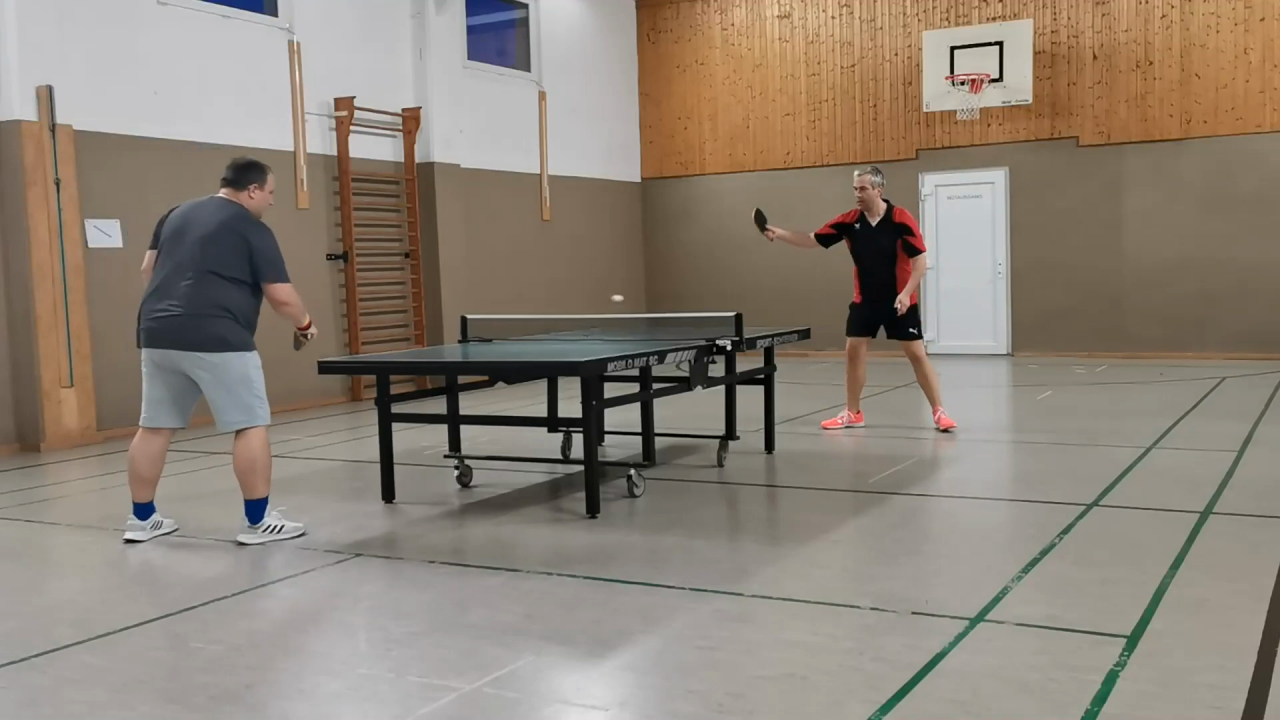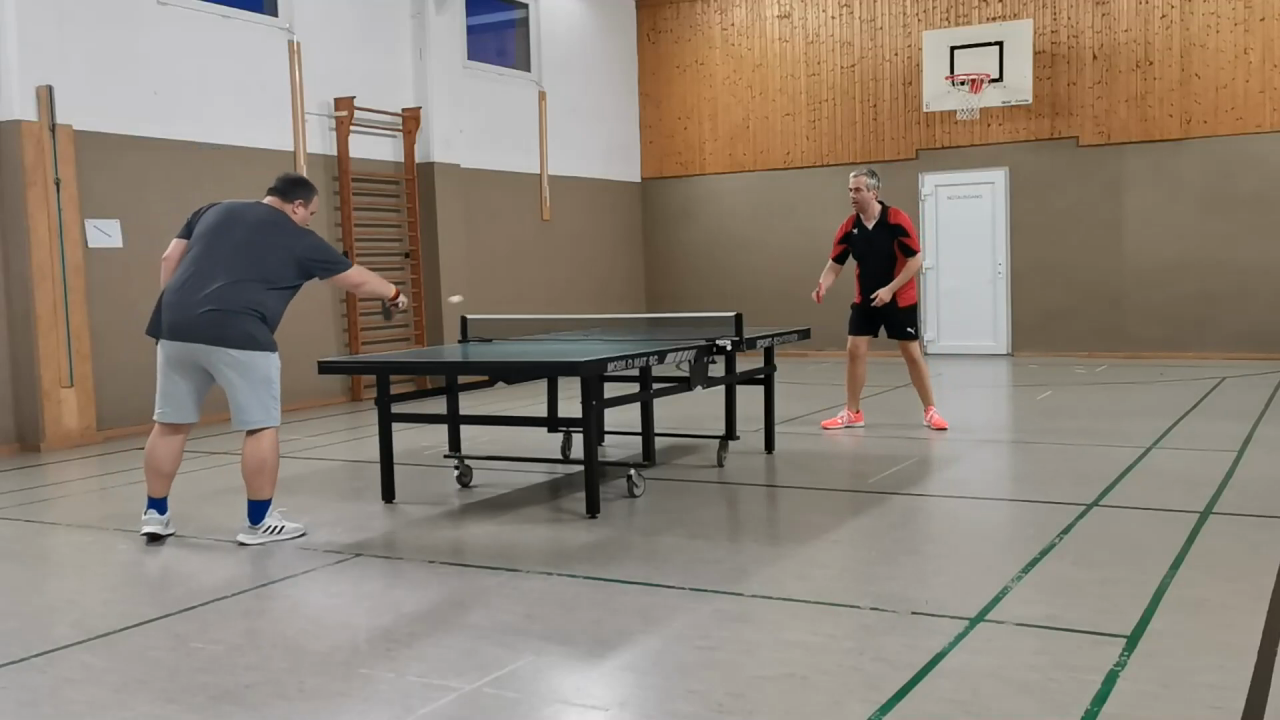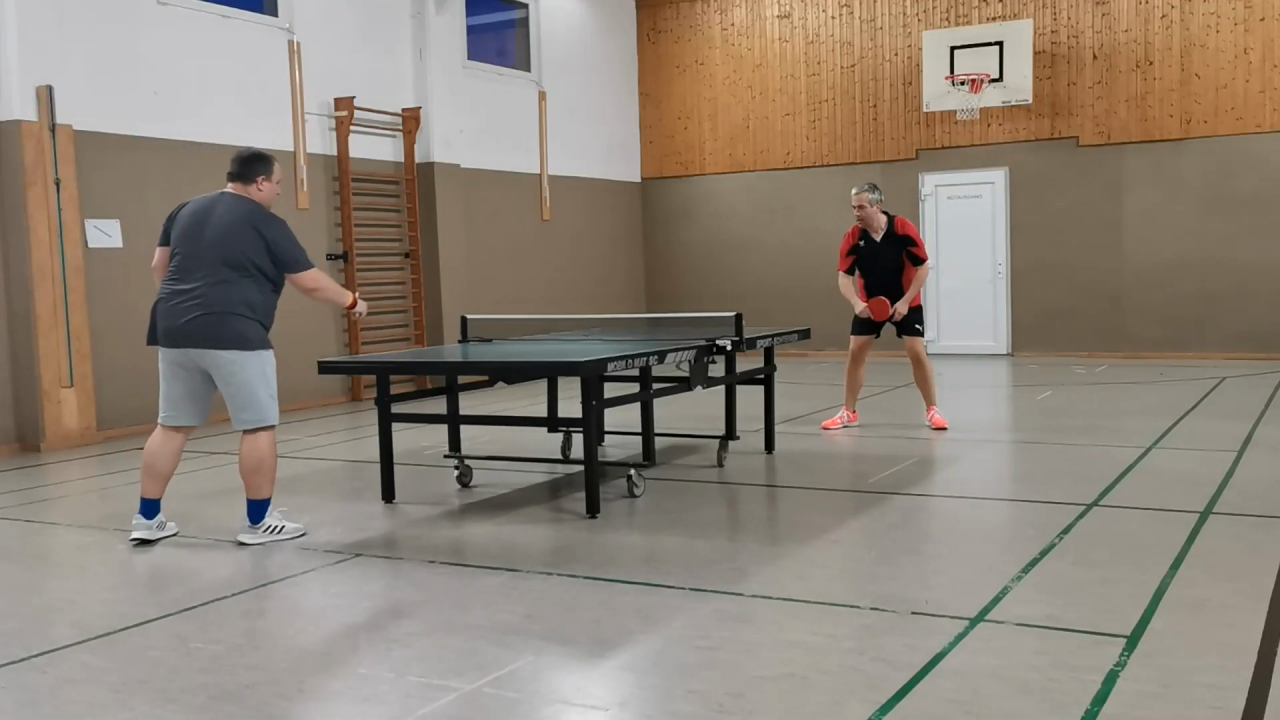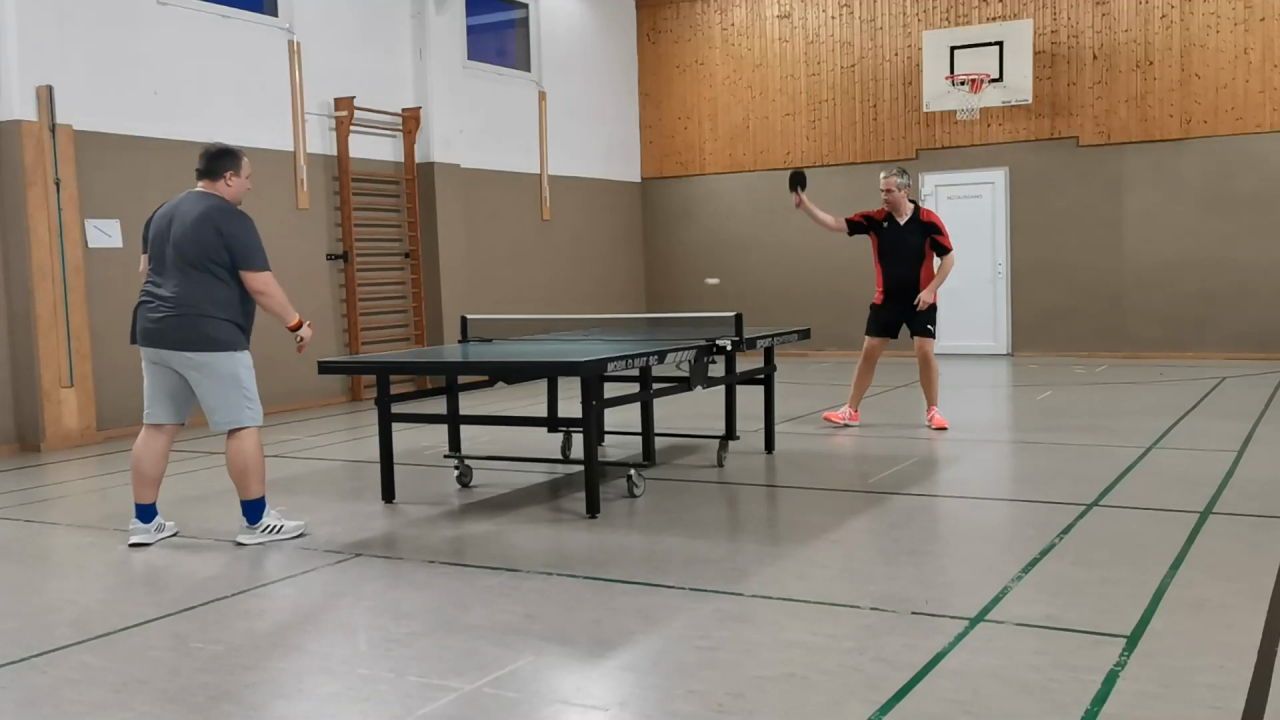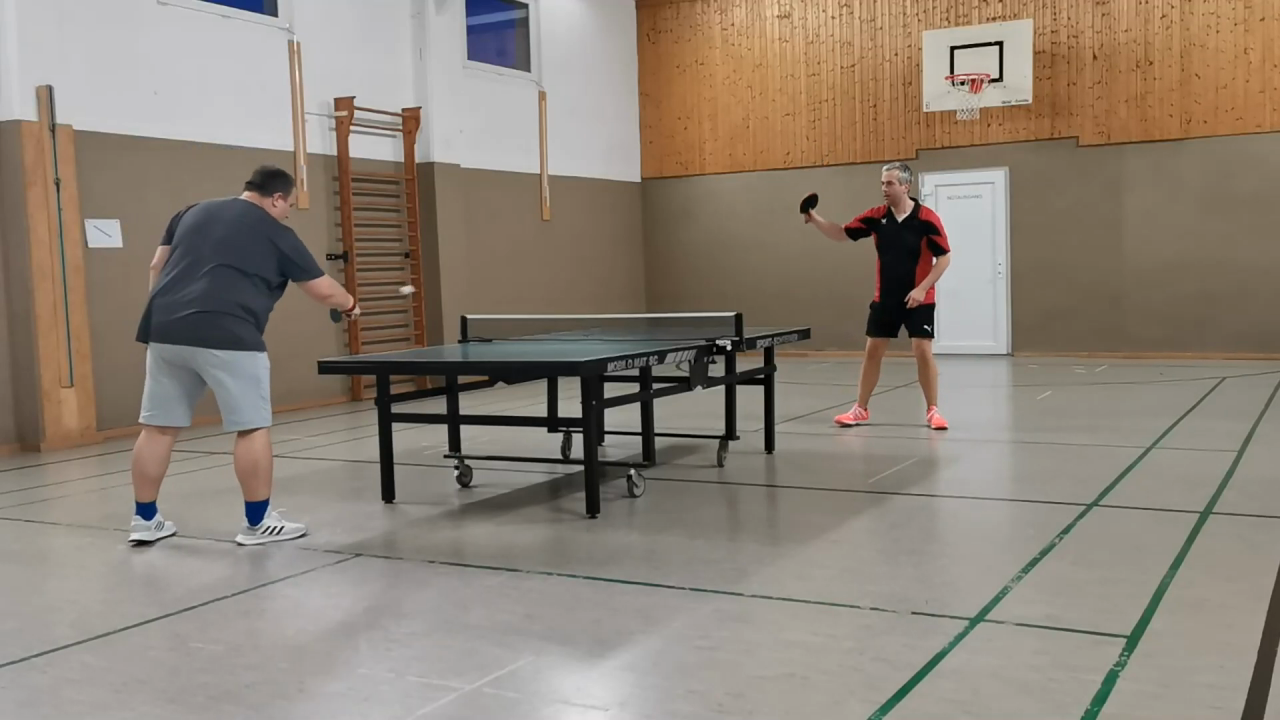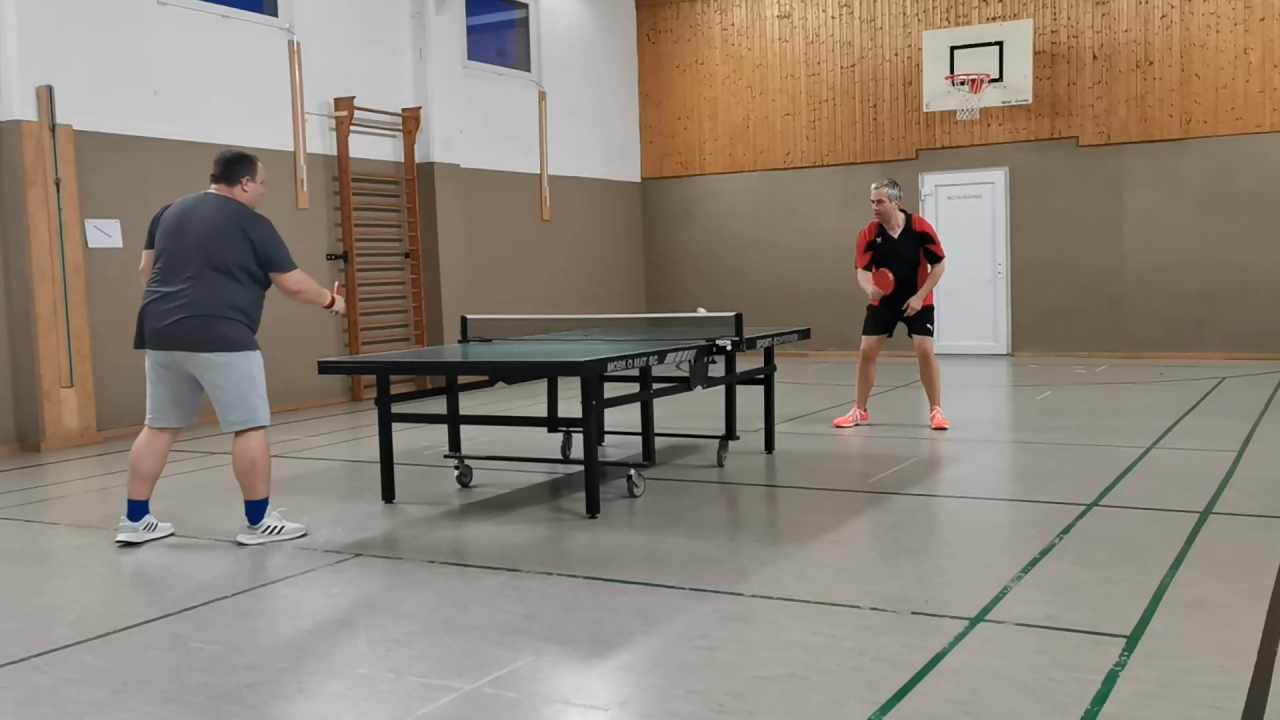
dt=0.4s
person 1, frame 1
left shoulder: (178, 214)
right shoulder: (252, 229)
left elbow: (149, 268)
right elbow: (282, 297)
right wrist: (305, 324)
left hip: (159, 335)
right hip: (217, 339)
left knee: (154, 427)
right knee: (251, 426)
left ankle: (141, 518)
right ankle: (258, 521)
person 1, frame 2
left shoulder: (213, 212)
right shoulder: (298, 239)
left elbow: (170, 259)
right elbow: (354, 278)
right wrist: (393, 293)
left hip: (177, 329)
right hip: (238, 336)
left knee: (170, 423)
right knee: (261, 427)
left ankle: (155, 514)
right ankle: (259, 522)
person 1, frame 3
left shoulder: (185, 211)
right shoulder: (266, 224)
left elbow: (159, 267)
right elbow: (310, 282)
right wrist: (350, 300)
left hip: (175, 334)
right hip: (232, 337)
left knee: (172, 426)
right knee: (259, 426)
left ankle: (147, 518)
right ankle: (259, 521)
person 1, frame 4
left shoulder: (163, 213)
right shoulder: (231, 220)
left elbow: (148, 271)
right elbow: (260, 286)
right wrist: (296, 323)
left hip: (156, 334)
right hip: (210, 338)
left knee: (158, 426)
right knee: (242, 426)
left ankle: (144, 521)
right ankle: (256, 521)
person 1, frame 5
left shoulder: (192, 213)
right shoulder: (277, 234)
left elbow: (157, 266)
right elbow: (323, 289)
right wrist: (350, 304)
left hip: (167, 334)
right hip: (226, 338)
left knee: (159, 426)
right knee: (252, 427)
left ankle: (145, 519)
right ankle: (258, 522)
person 1, frame 6
left shoulder: (169, 213)
right shoulder: (252, 225)
left elbow: (145, 269)
right elbow: (293, 284)
right wrist: (331, 299)
left hip: (162, 337)
right hip: (220, 338)
left knee: (159, 427)
right knee: (250, 427)
left ankle: (135, 520)
right ankle: (258, 521)
person 2, frame 1
left shoulder: (902, 219)
right shoulder: (849, 221)
left elbow: (920, 260)
right elbow: (812, 240)
left wrist: (906, 292)
right wrist: (779, 234)
left hip: (900, 301)
right hip: (864, 300)
left knee: (916, 353)
right knee: (854, 352)
left ankle: (939, 411)
right ankle: (853, 413)
person 2, frame 2
left shoulder: (897, 220)
right shoulder: (848, 227)
left elbow: (915, 260)
right elbow: (834, 265)
left wrist: (890, 289)
right wrist: (822, 286)
left hip: (899, 299)
right hip: (864, 300)
left knee: (912, 354)
right knee: (855, 352)
left ankle: (930, 411)
right ankle: (851, 412)
person 2, frame 3
left shoulder: (904, 229)
right shoulder: (852, 238)
left elbow: (922, 268)
right elbow: (845, 277)
left wrist: (905, 301)
right wrist: (857, 303)
left hip: (905, 303)
right hip: (869, 304)
left knee: (917, 353)
right knee: (856, 352)
left ankle: (932, 411)
right ankle: (848, 412)
person 2, frame 4
left shoulder: (929, 220)
right shoulder: (875, 219)
left elbow: (948, 259)
right elbow: (835, 224)
left wrist: (930, 290)
right wrist: (807, 206)
left hip: (920, 300)
right hip: (885, 301)
left knee: (925, 352)
right knee: (869, 353)
left ankle: (933, 411)
right ankle: (851, 411)
person 2, frame 5
left shoulder: (927, 218)
right shoulder: (876, 216)
left elbow: (944, 258)
right elbow: (840, 234)
left wrist: (922, 288)
right wrist: (815, 220)
left hip: (918, 300)
right hip: (884, 299)
left knee: (923, 352)
right knee: (872, 352)
left ankle: (932, 411)
right ankle: (861, 409)
person 2, frame 6
left shoulder: (921, 228)
right shoulder: (868, 234)
left elbow: (939, 265)
right elbow: (863, 273)
left wrist: (919, 297)
right wrist: (870, 288)
left hip: (918, 301)
right hip: (882, 303)
left knee: (925, 351)
right knee: (867, 353)
left ankle: (935, 411)
right ankle: (860, 410)
